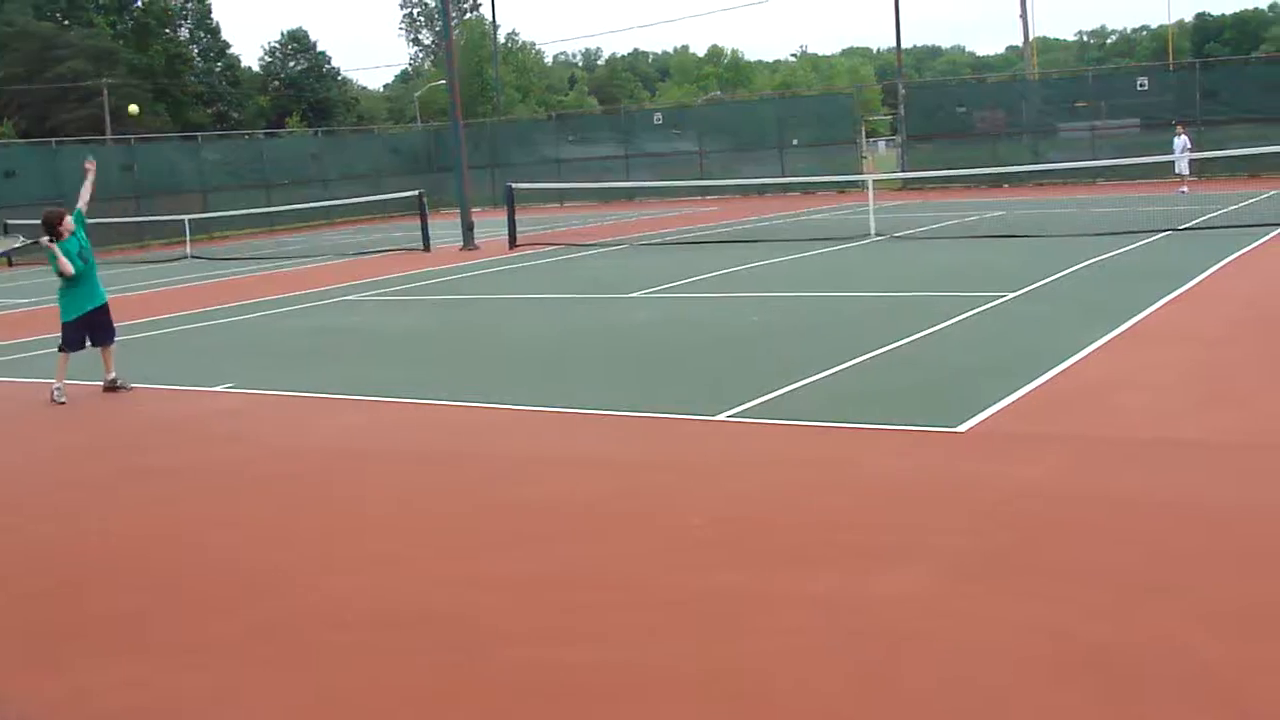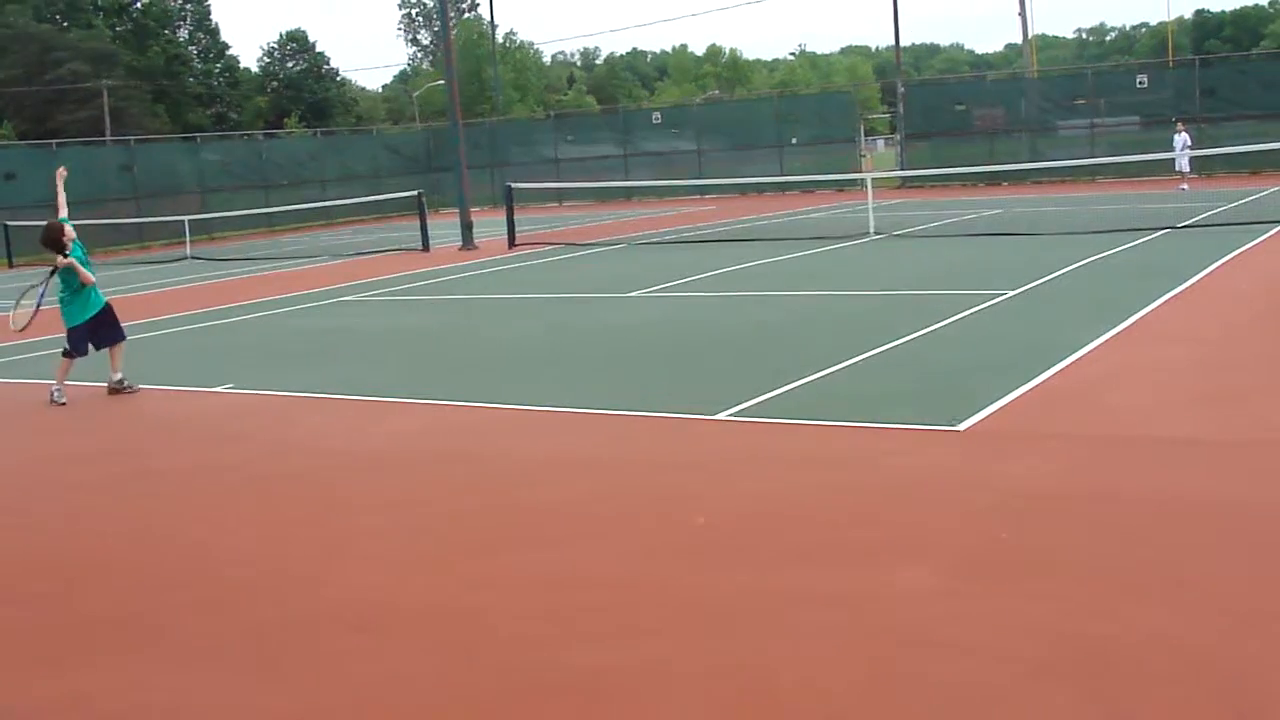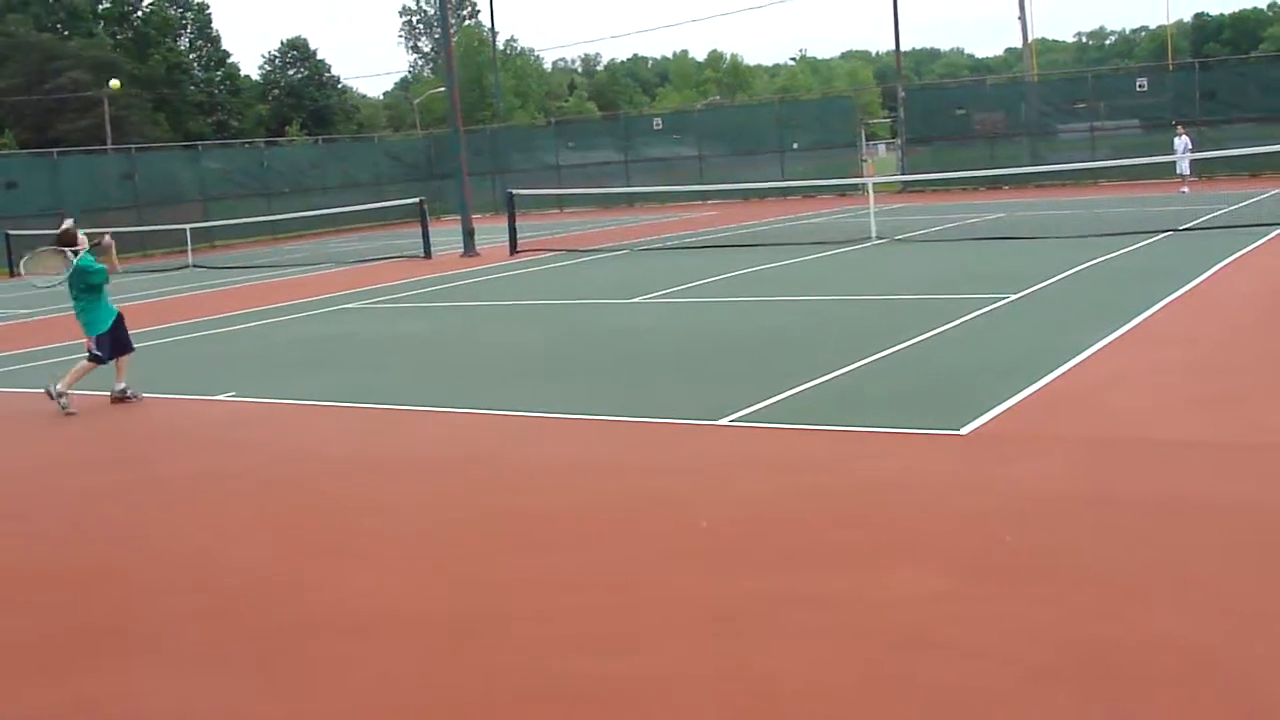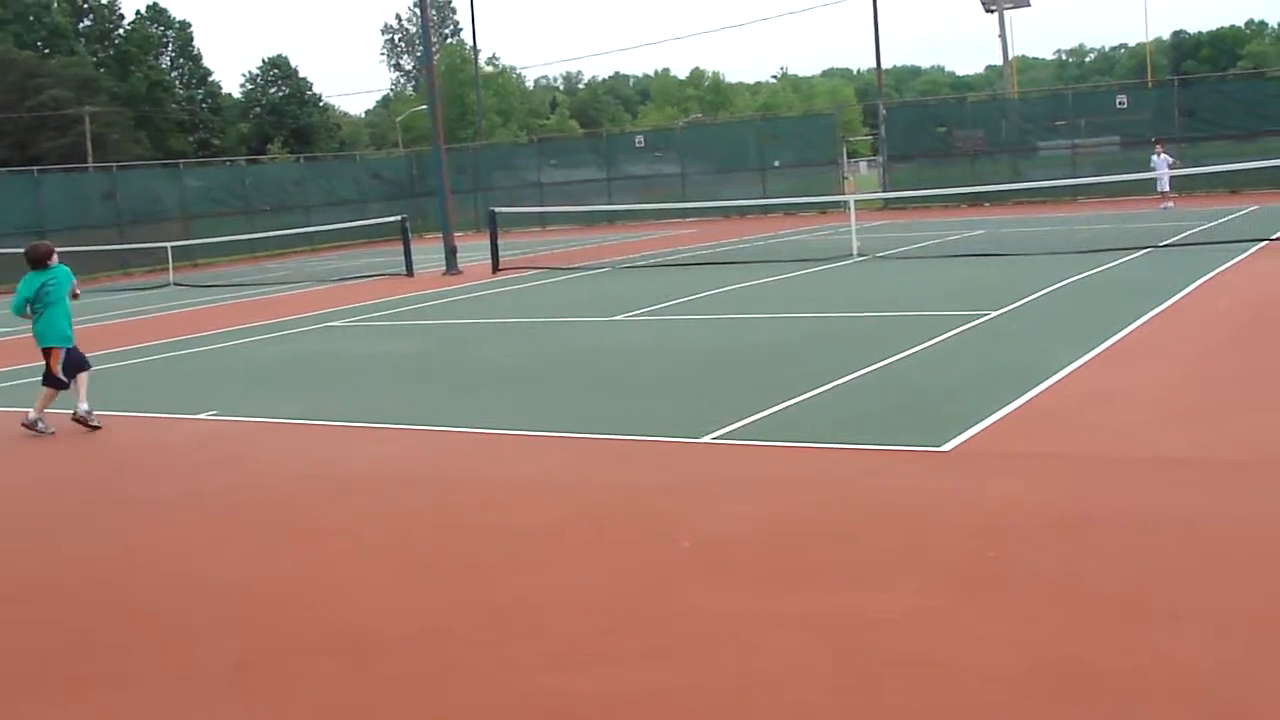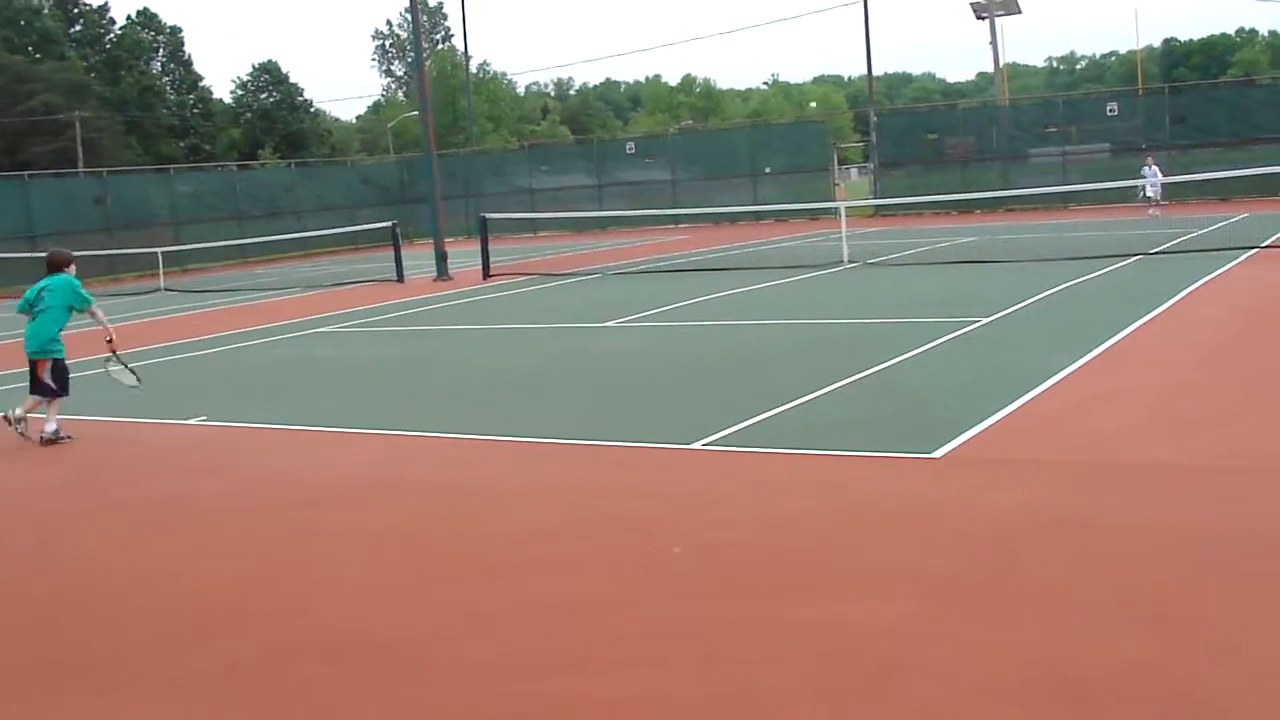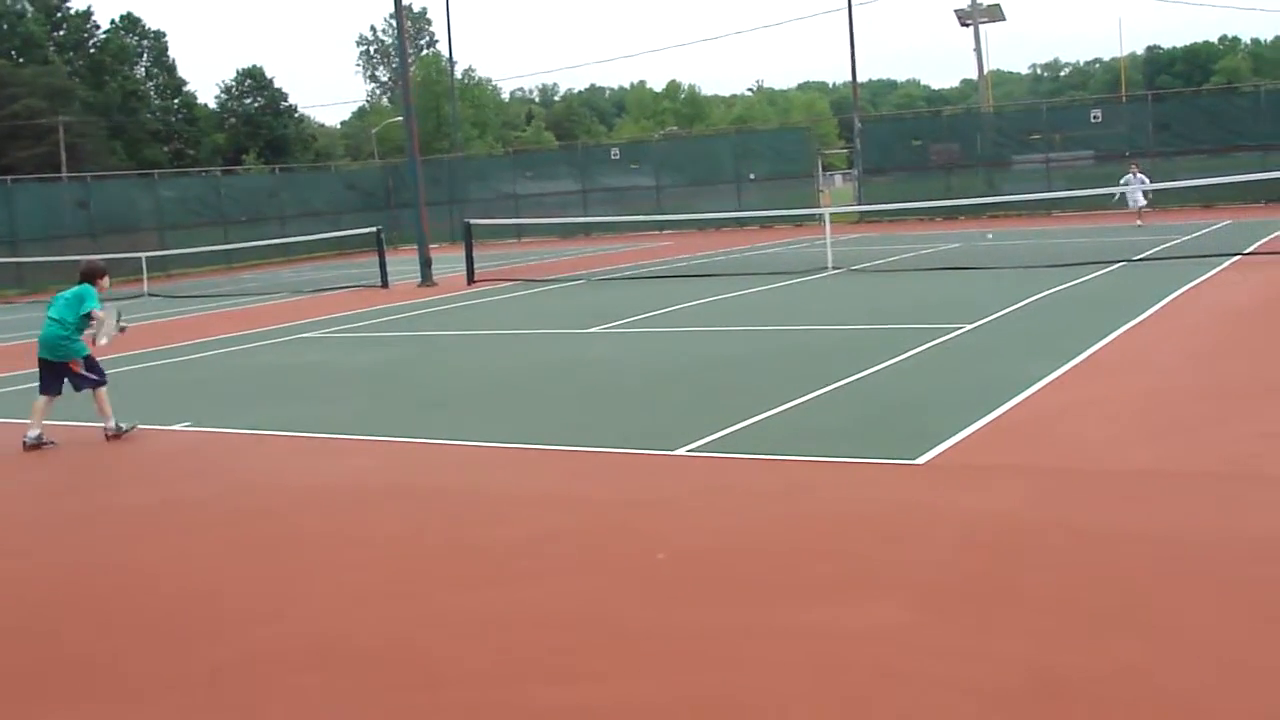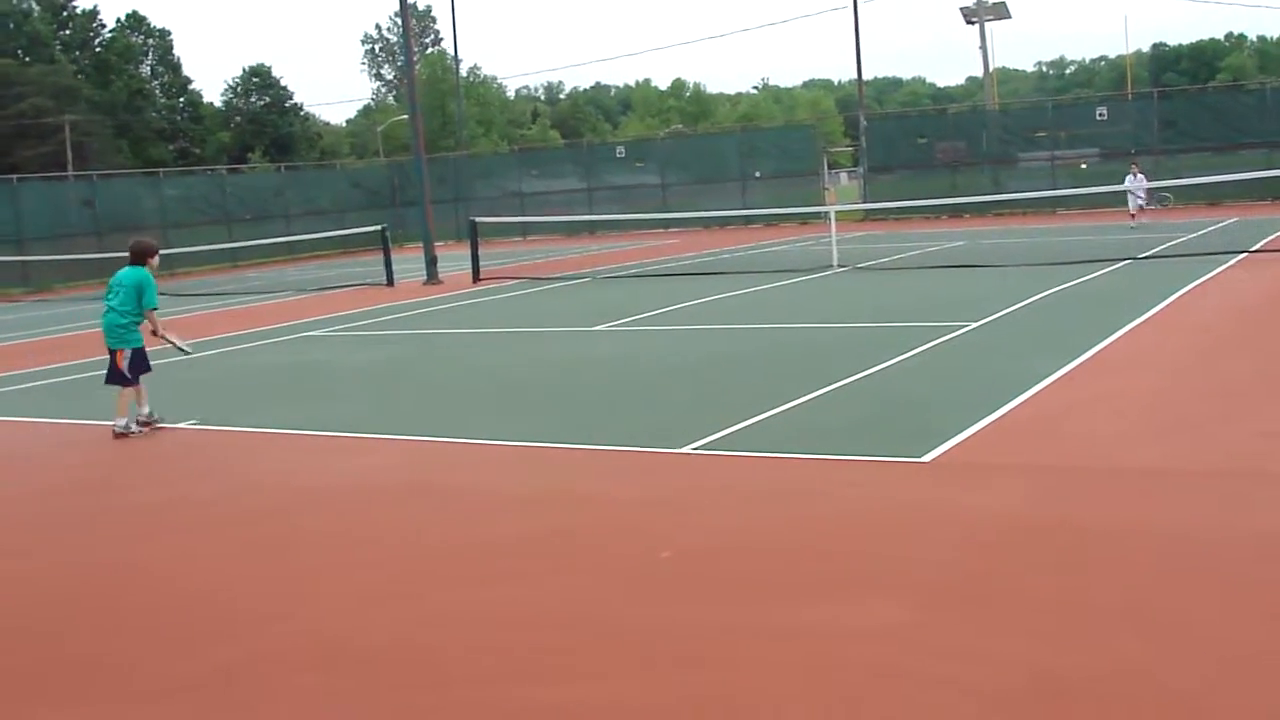
dt=0.4s
person 1, frame 1
left shoulder: (78, 230)
right shoulder: (57, 251)
left elbow: (84, 200)
right elbow: (69, 272)
left wrist: (90, 174)
right wrist: (54, 248)
left hip: (96, 298)
right hip: (74, 304)
left knee: (106, 339)
right knee: (68, 345)
left ankle: (110, 379)
right ankle: (58, 387)
person 1, frame 2
left shoulder: (69, 243)
right shoulder: (66, 264)
left elbow: (62, 208)
right elbow: (90, 281)
left wrist: (60, 183)
right wrist: (74, 266)
left hip: (95, 302)
right hip: (77, 308)
left knee: (116, 337)
right knee: (72, 351)
left ankle: (116, 380)
right ankle: (58, 388)
person 1, frame 3
right shoulder: (83, 265)
left elbow: (64, 233)
right elbow: (113, 270)
left wrist: (66, 224)
right wrist: (110, 249)
left hip: (105, 311)
right hip: (94, 316)
left knee: (123, 348)
right knee: (96, 357)
left ankle: (120, 390)
right ankle: (59, 390)
person 1, frame 4
left shoulder: (28, 280)
right shoulder: (62, 272)
left elbow: (18, 310)
right elbow: (73, 285)
left wrist: (37, 316)
right wrist: (74, 291)
left hip: (48, 333)
right hip: (57, 335)
left knee: (81, 367)
right knee: (57, 379)
left ankle: (82, 409)
right ankle: (33, 418)
person 1, frame 5
left shoulder: (40, 284)
right shoulder: (69, 283)
left elbow: (22, 308)
right elbow: (90, 308)
right wrist: (107, 327)
left hip: (34, 340)
right hip: (46, 341)
left knee: (54, 387)
right knee: (53, 388)
left ankle: (50, 430)
right ankle: (17, 415)
person 1, frame 6
left shoulder: (72, 291)
right shoulder: (89, 292)
right elbow: (95, 312)
left hip: (47, 341)
right hip: (66, 342)
left knee: (49, 391)
right knee: (98, 380)
left ankle: (33, 435)
right ankle: (111, 427)
person 1, frame 7
left shoulder: (122, 272)
right shoulder: (145, 277)
left elbow: (112, 301)
right elbow: (149, 310)
right wrist: (157, 328)
left hip: (113, 326)
right hip: (124, 330)
left knee: (139, 369)
right knee: (129, 378)
left ankle: (144, 414)
right ankle: (122, 425)
